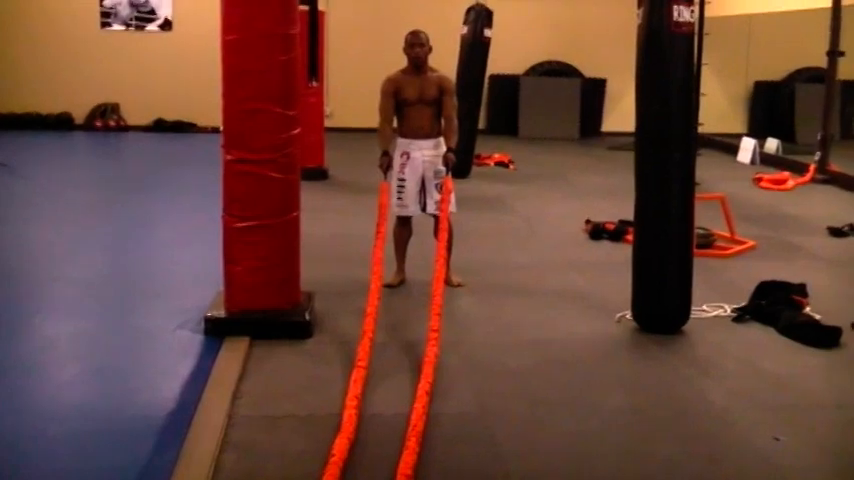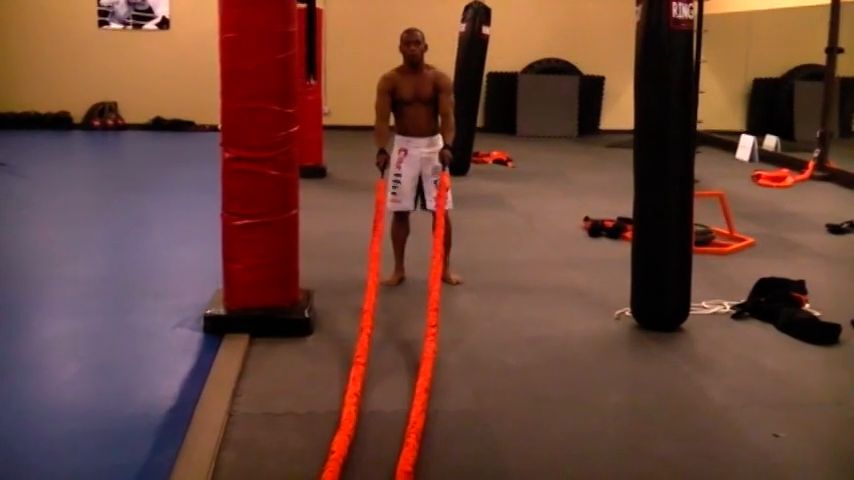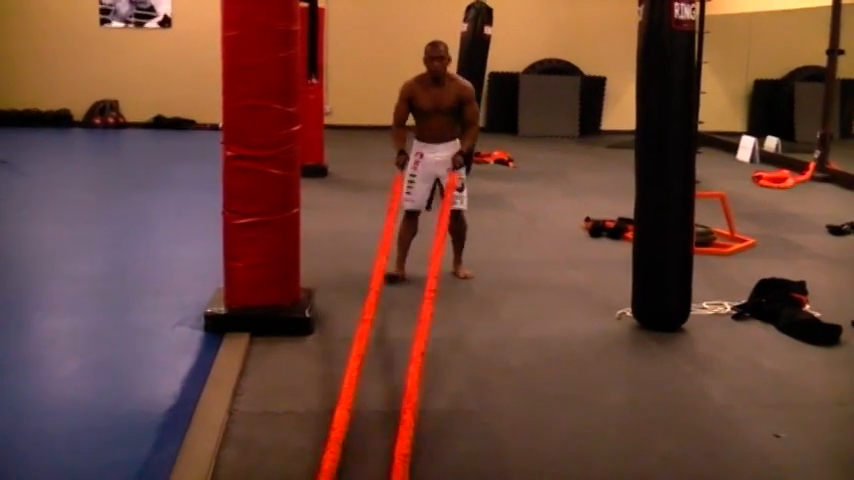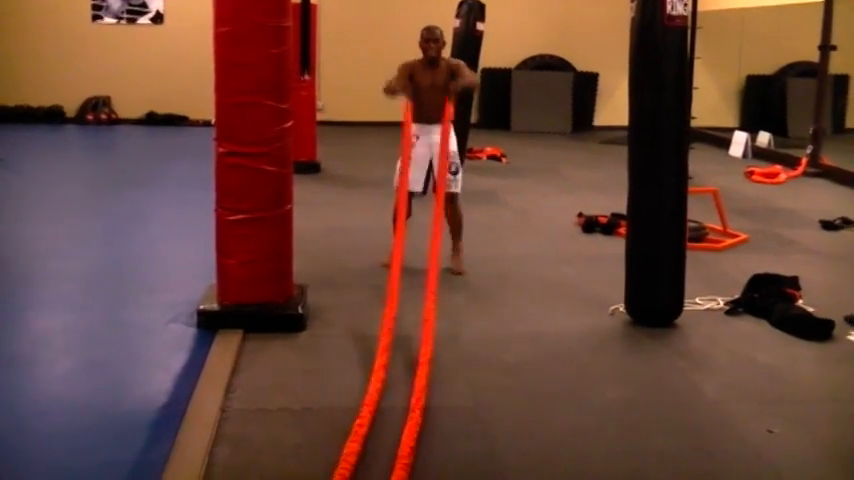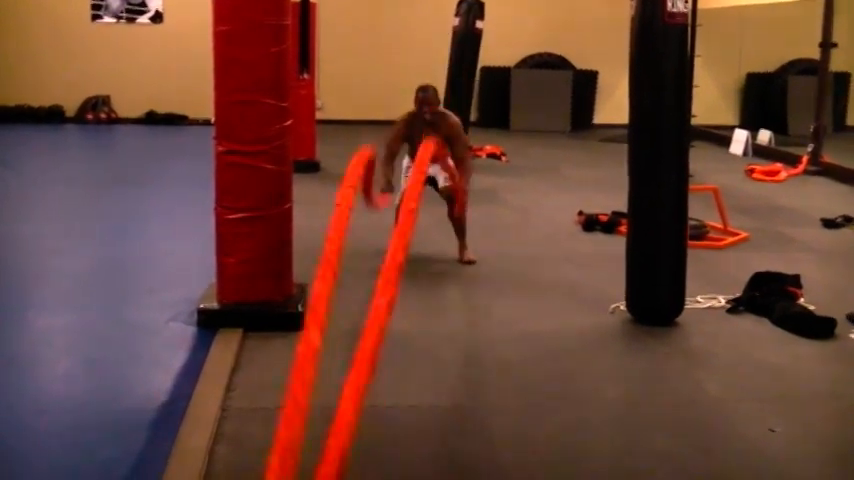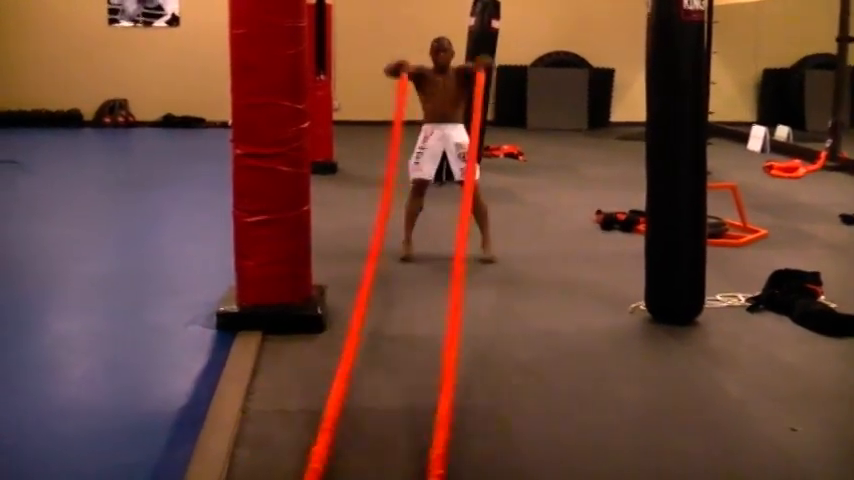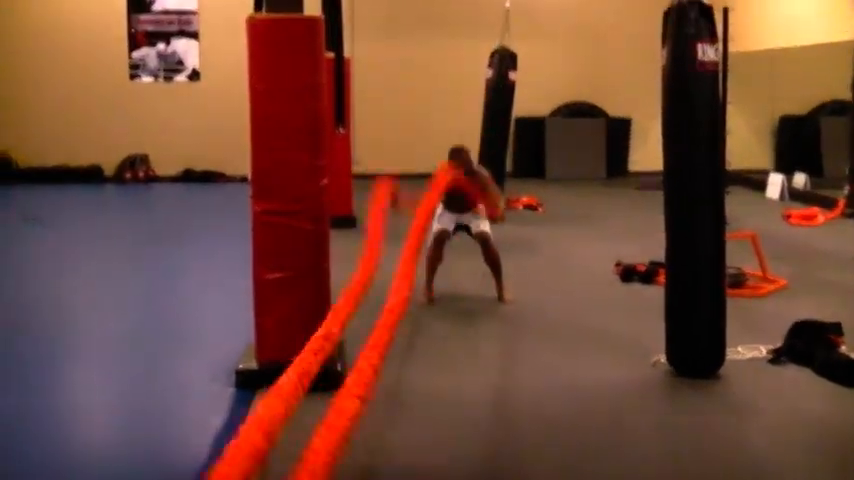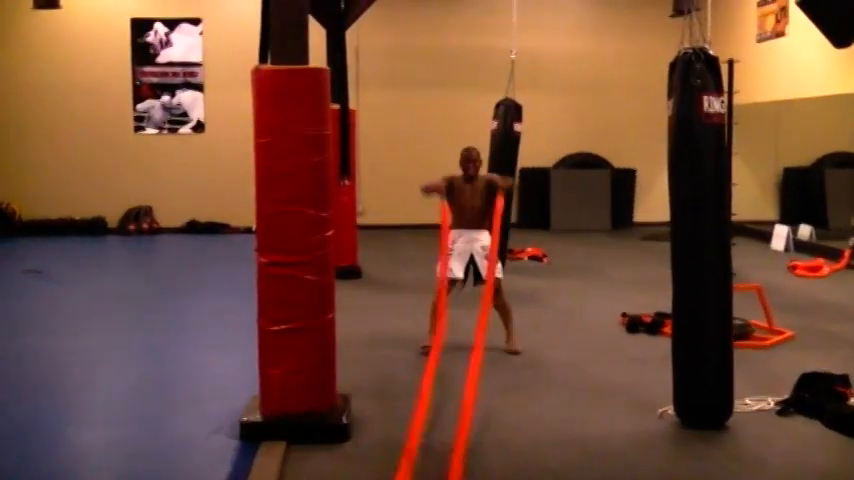
dt=0.4s
person 1, frame 1
left shoulder: (443, 82)
right shoulder: (393, 82)
left elbow: (450, 119)
right elbow: (386, 121)
left wrist: (450, 149)
right wrist: (385, 152)
left hip: (435, 149)
right hip: (405, 150)
left knee: (441, 214)
right knee: (403, 214)
left ankle: (446, 269)
right ankle: (400, 270)
person 1, frame 2
left shoulder: (440, 79)
right shoulder: (389, 80)
left elbow: (447, 116)
right elbow: (382, 119)
left wrist: (447, 146)
right wrist: (381, 150)
left hip: (433, 146)
right hip: (404, 147)
left knee: (441, 210)
right knee: (400, 211)
left ankle: (445, 268)
right ankle: (399, 269)
person 1, frame 3
left shoulder: (463, 88)
right shoulder: (411, 88)
left elbow: (472, 125)
right elbow: (398, 124)
left wrist: (463, 152)
right wrist: (401, 151)
left hip: (451, 150)
right hip: (421, 151)
left knee: (456, 210)
right knee: (410, 211)
left ankle: (458, 262)
right ankle: (400, 266)
person 1, frame 4
left shoulder: (453, 66)
right shoulder: (410, 68)
left elbow: (472, 80)
right elbow: (389, 88)
left wrist: (463, 83)
right wrist: (400, 87)
left hip: (444, 135)
right hip: (418, 134)
left knee: (451, 195)
right knee: (405, 193)
left ankle: (456, 253)
person 1, frame 5
left shoulder: (451, 123)
right shoulder: (405, 123)
left elbow: (463, 159)
right elbow: (389, 156)
left wrist: (464, 185)
right wrist: (387, 181)
left hip: (442, 165)
right hip: (415, 164)
left knee: (453, 196)
left ankle: (463, 248)
person 1, frame 6
left shoulder: (462, 74)
right shoulder: (421, 73)
left elbow: (482, 66)
right elbow: (391, 71)
left wrist: (483, 63)
right wrist: (400, 67)
left hip: (456, 134)
right hip: (430, 135)
left knee: (471, 185)
right knee: (419, 185)
left ankle: (486, 242)
right ankle: (407, 241)
person 1, frame 7
left shoulder: (481, 176)
left elbow: (495, 199)
left wrist: (497, 209)
left hip: (474, 214)
right hip: (448, 213)
left knee: (486, 241)
right knee: (438, 239)
left ankle: (500, 289)
right ankle: (428, 288)
person 1, frame 8
left shoulder: (489, 181)
right shoulder: (452, 182)
left elbow: (505, 183)
right elbow: (429, 187)
left wrist: (504, 184)
right wrist: (433, 188)
left hip: (483, 239)
right hip: (458, 239)
left knee: (496, 285)
right knee: (447, 283)
left ankle: (510, 337)
right ankle: (431, 335)
